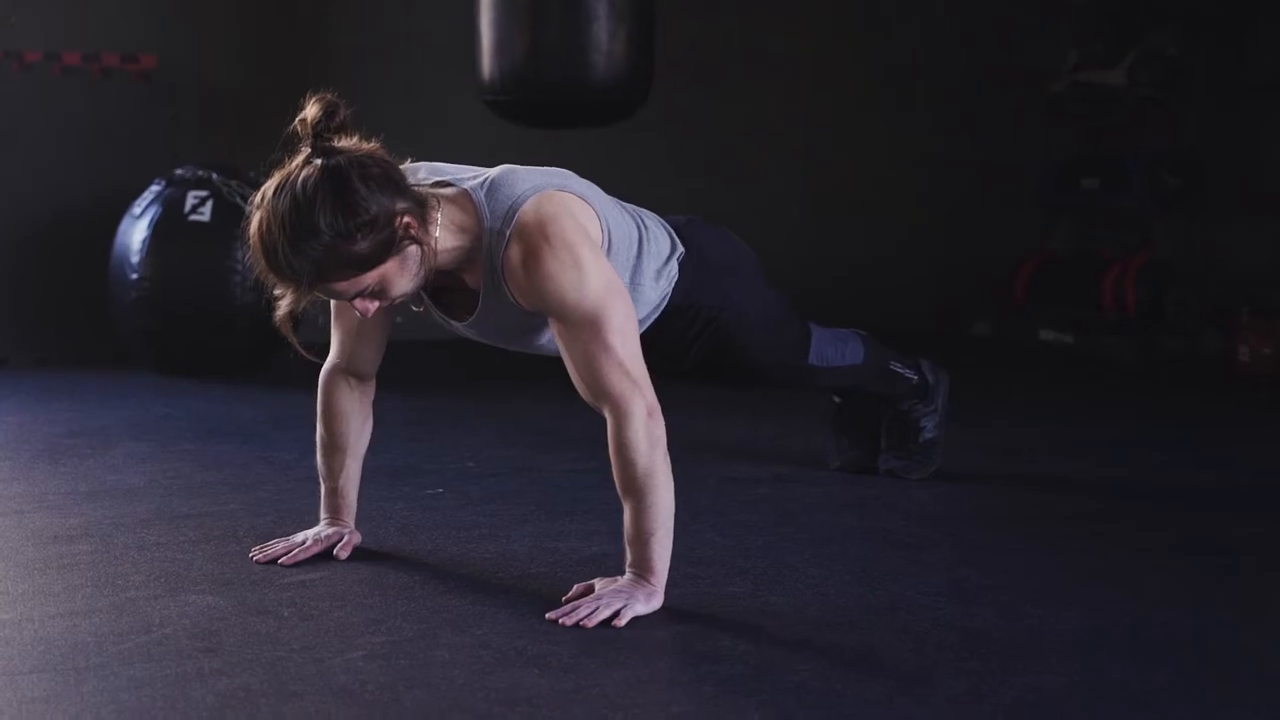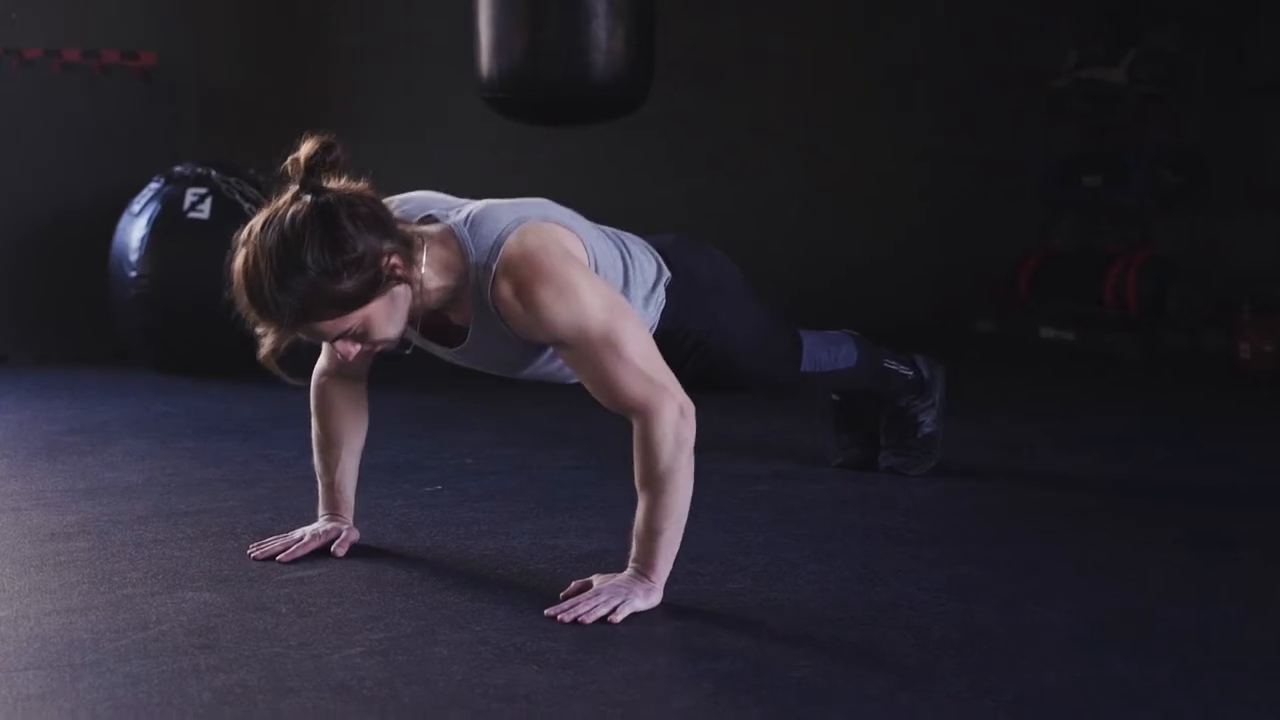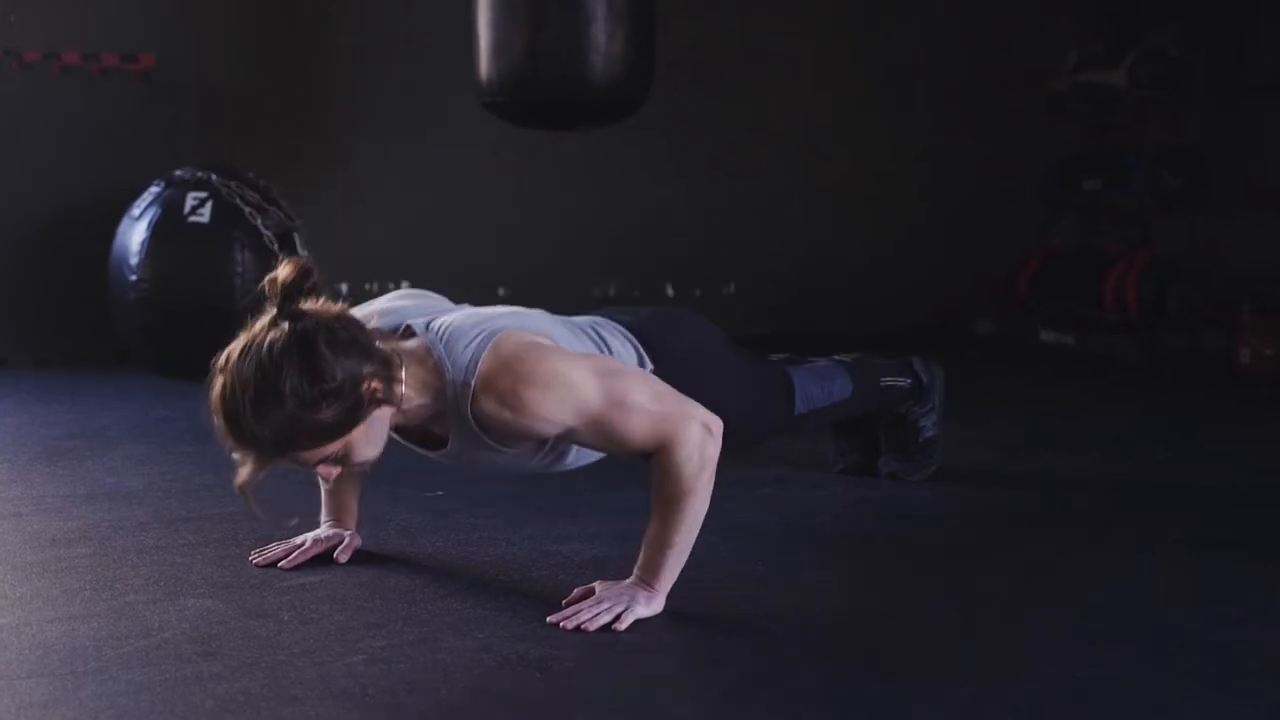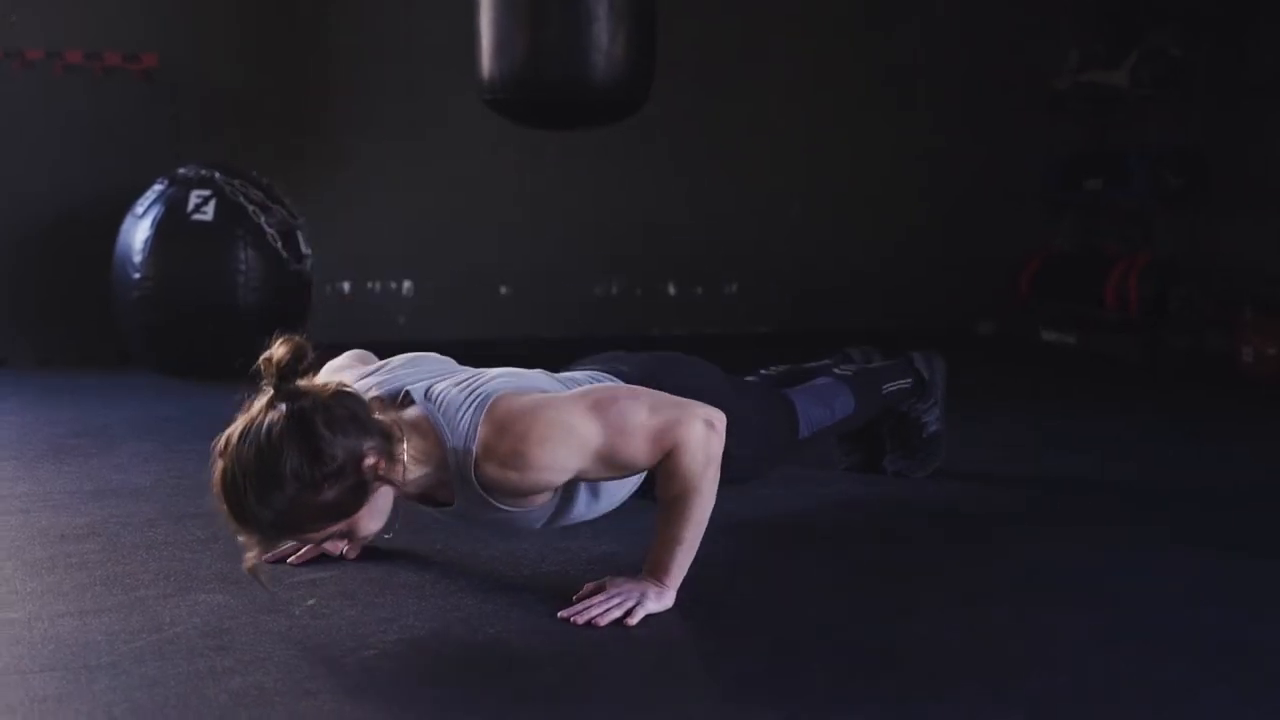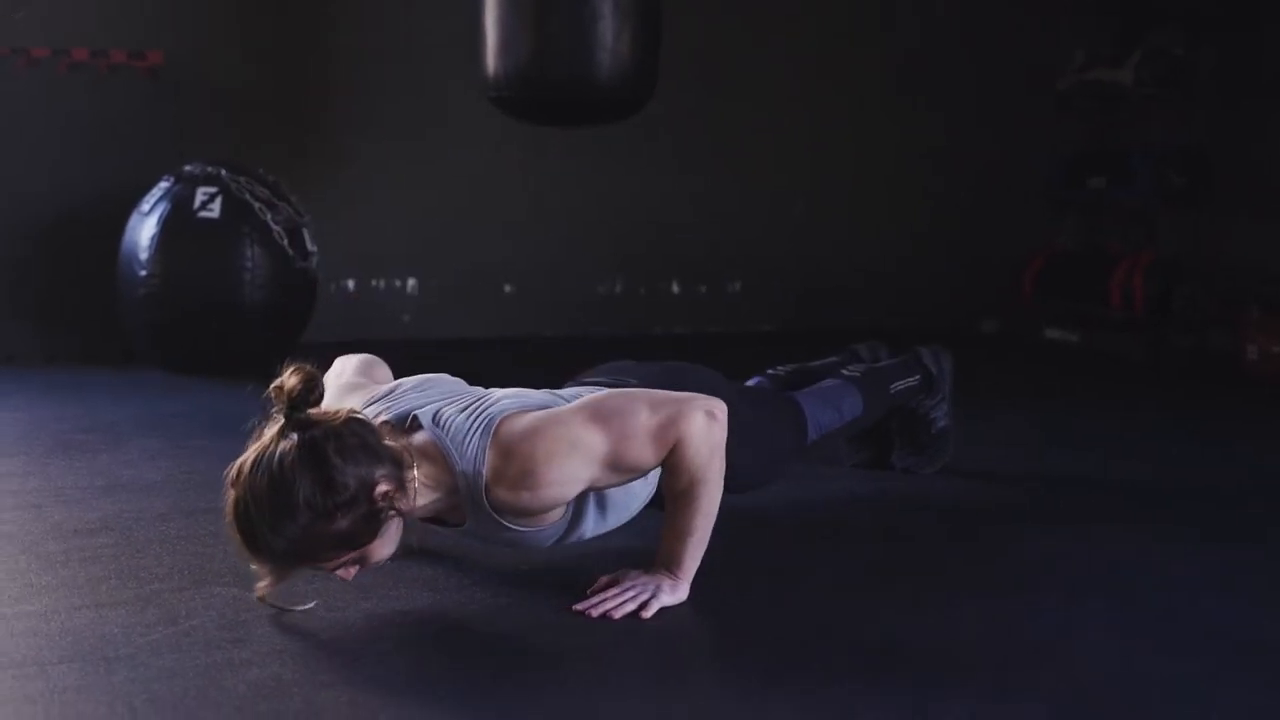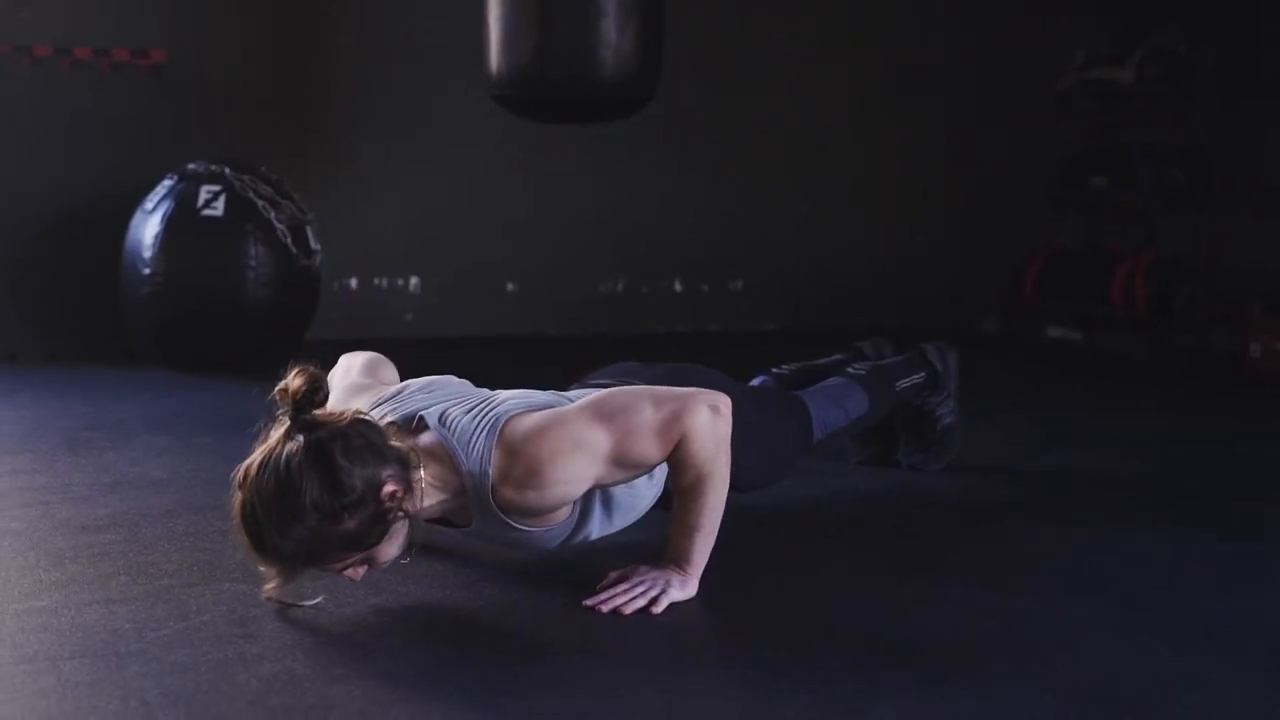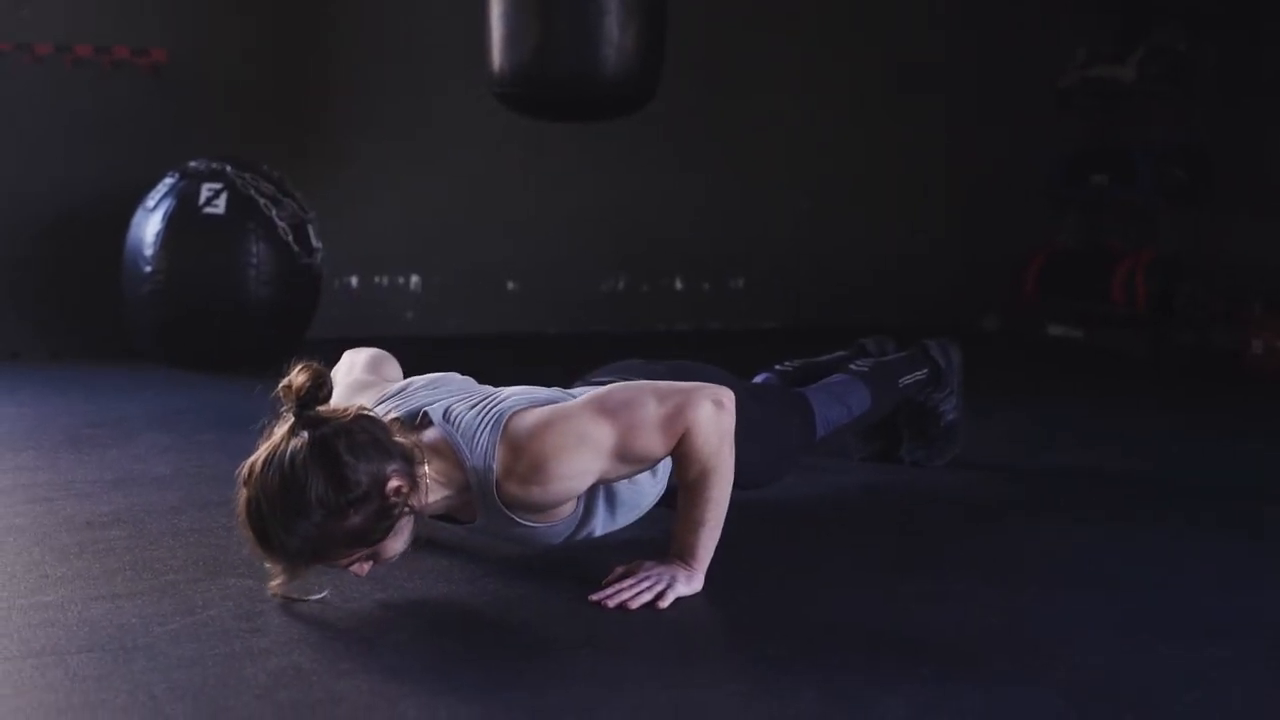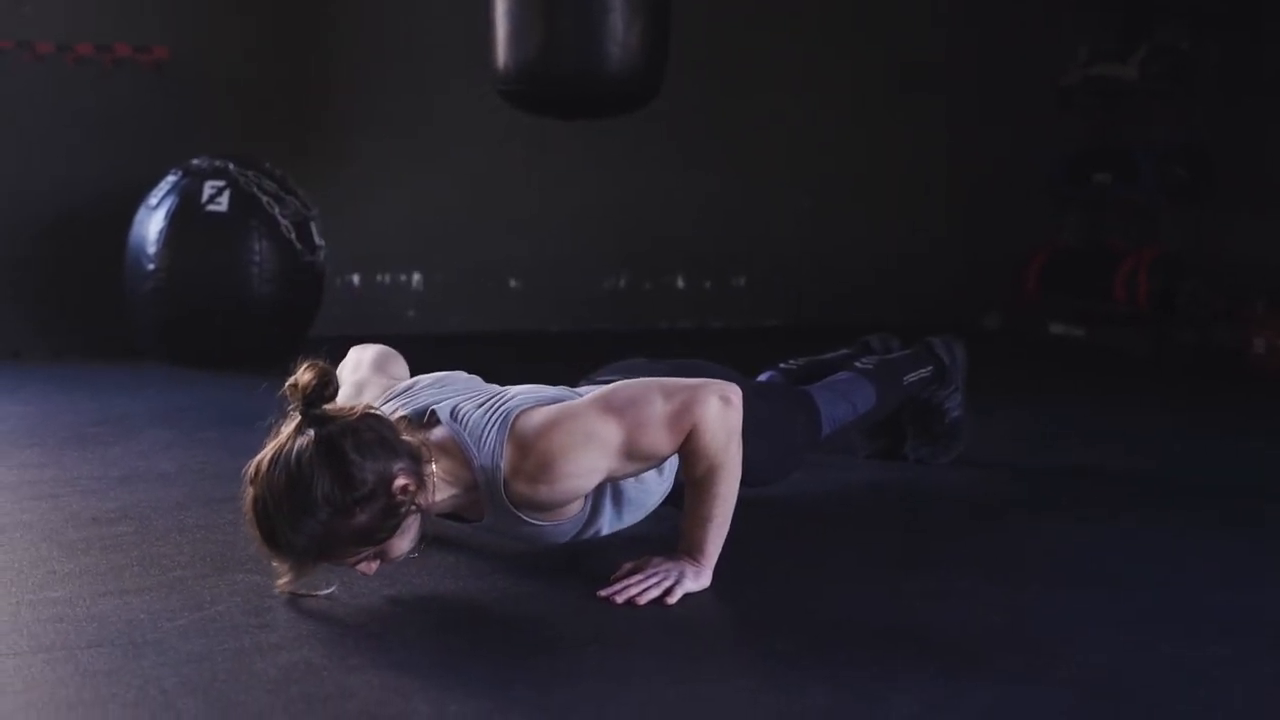
dt=0.5s
person 1, frame 1
left shoulder: (539, 242)
right shoulder: (376, 228)
left elbow: (632, 410)
right elbow: (348, 374)
left wrist: (647, 580)
right wrist: (337, 517)
left hip: (690, 283)
right hip: (626, 306)
left knee: (800, 357)
right knee: (796, 365)
left ankle: (912, 386)
right ankle: (862, 413)
person 1, frame 2
left shoulder: (526, 273)
right shoulder: (368, 255)
left elbow: (666, 411)
right elbow: (335, 380)
left wrist: (646, 578)
right wrist: (335, 513)
left hip: (677, 297)
right hip: (612, 301)
left knee: (792, 360)
right knee: (795, 370)
left ankle: (908, 379)
right ankle: (858, 405)
person 1, frame 3
left shoulder: (506, 381)
right shoulder: (350, 350)
left elbow: (695, 433)
left wrist: (649, 587)
right wrist: (339, 522)
left hip: (662, 367)
right hip: (597, 349)
left knee: (784, 399)
left ankle: (906, 386)
right ankle: (838, 368)
person 1, frame 4
left shoulder: (506, 448)
right shoulder: (343, 402)
left elbow: (699, 431)
left wrist: (660, 583)
right wrist: (339, 527)
left hip: (676, 414)
right hip: (596, 392)
left knee: (788, 417)
right knee: (775, 401)
left ankle: (906, 381)
right ankle: (840, 368)
person 1, frame 5
left shoulder: (516, 471)
right shoulder: (352, 418)
left elbow: (699, 421)
left wrist: (674, 575)
right wrist: (352, 526)
left hip: (676, 414)
right hip: (601, 398)
left knee: (794, 422)
right knee: (770, 400)
left ankle: (914, 378)
right ankle: (851, 363)
person 1, frame 6
left shoulder: (525, 472)
right shoulder: (357, 417)
left elbow: (704, 416)
right elbow: (363, 361)
left wrist: (683, 571)
right wrist: (357, 524)
left hip: (686, 420)
right hip: (609, 403)
left knee: (802, 420)
right knee: (777, 395)
left ankle: (919, 375)
right ankle: (855, 363)
person 1, frame 7
left shoulder: (530, 466)
right shoulder: (362, 419)
left elbow: (707, 407)
right elbow: (367, 356)
left wrist: (689, 565)
right wrist: (366, 517)
left hip: (687, 418)
right hip: (610, 399)
left knee: (804, 415)
right knee: (776, 392)
left ankle: (919, 372)
right ankle: (861, 359)
person 1, frame 8
left shoulder: (538, 466)
right shoulder: (368, 417)
left elbow: (715, 406)
right elbow: (372, 354)
left wrist: (697, 562)
right wrist: (377, 521)
left hip: (698, 414)
right hip: (618, 397)
left knee: (809, 414)
right knee: (779, 389)
left ankle: (926, 369)
right ankle: (866, 355)
